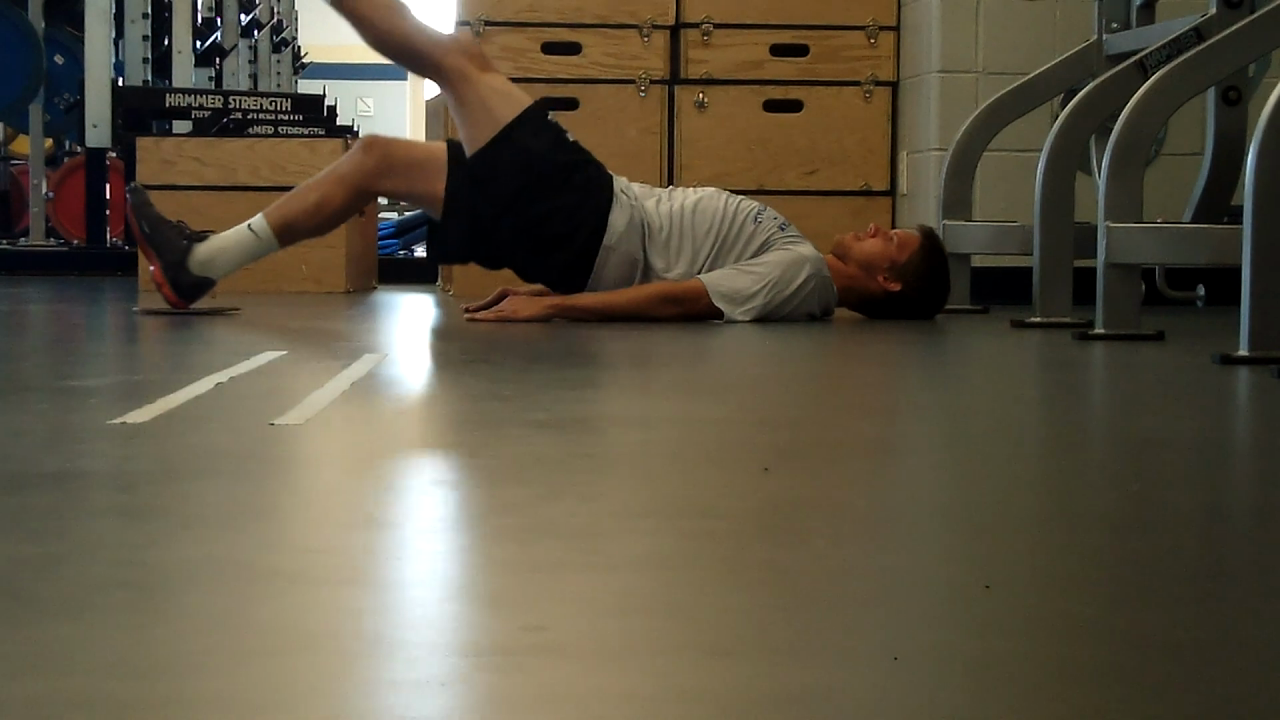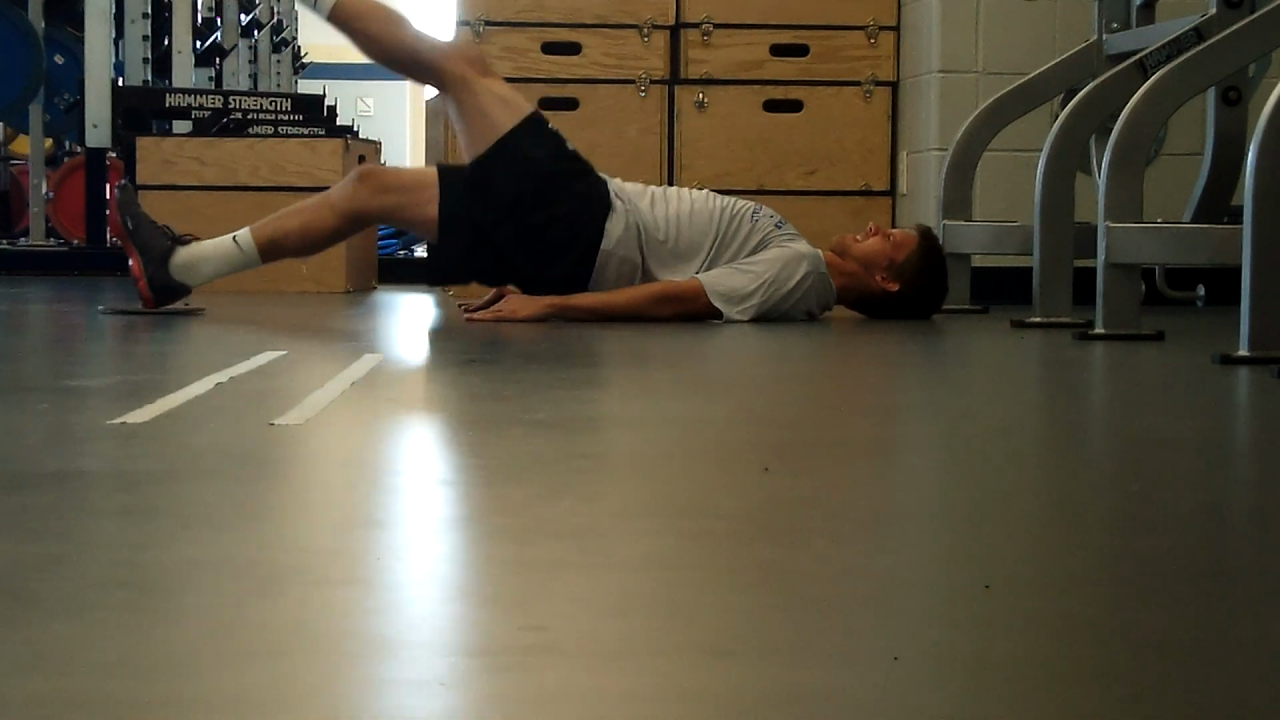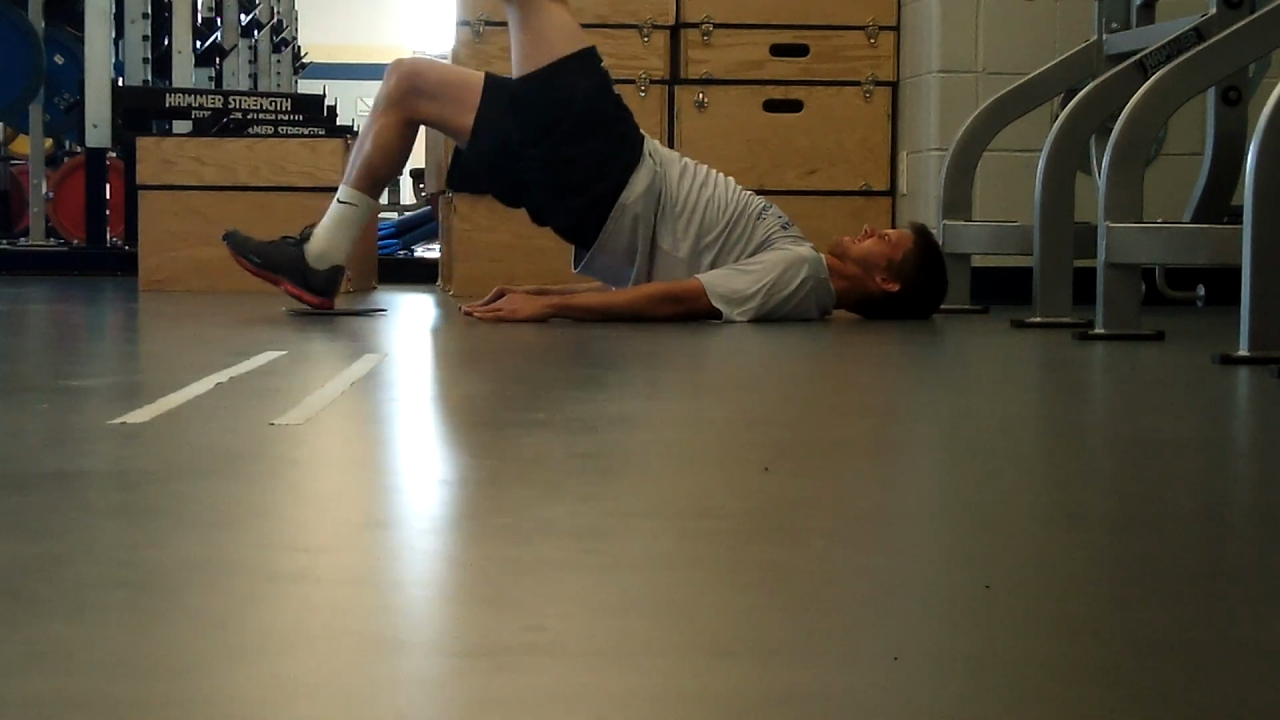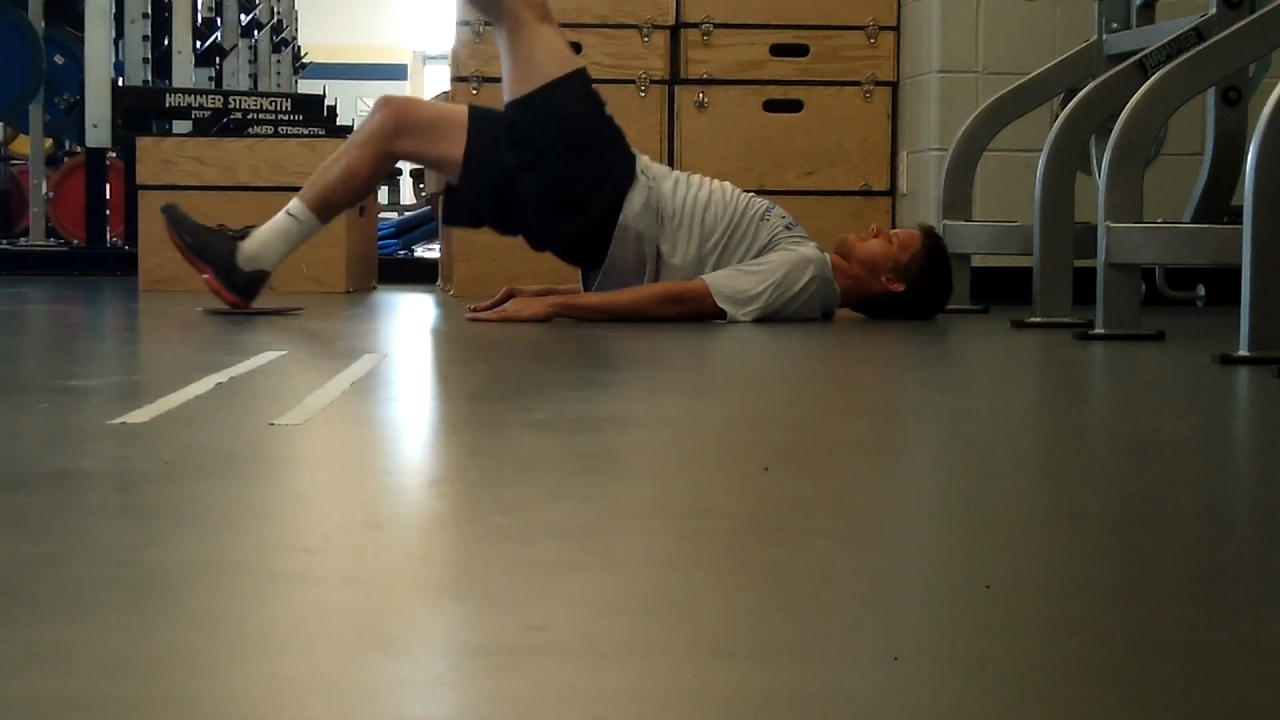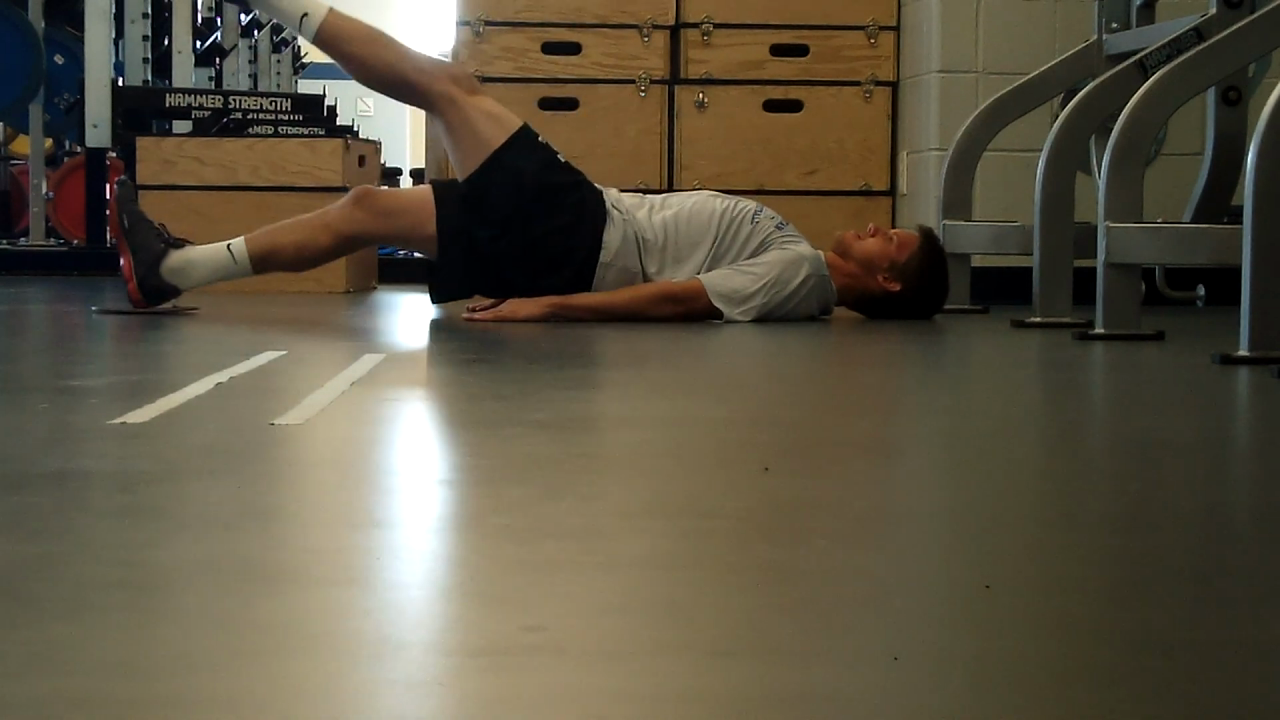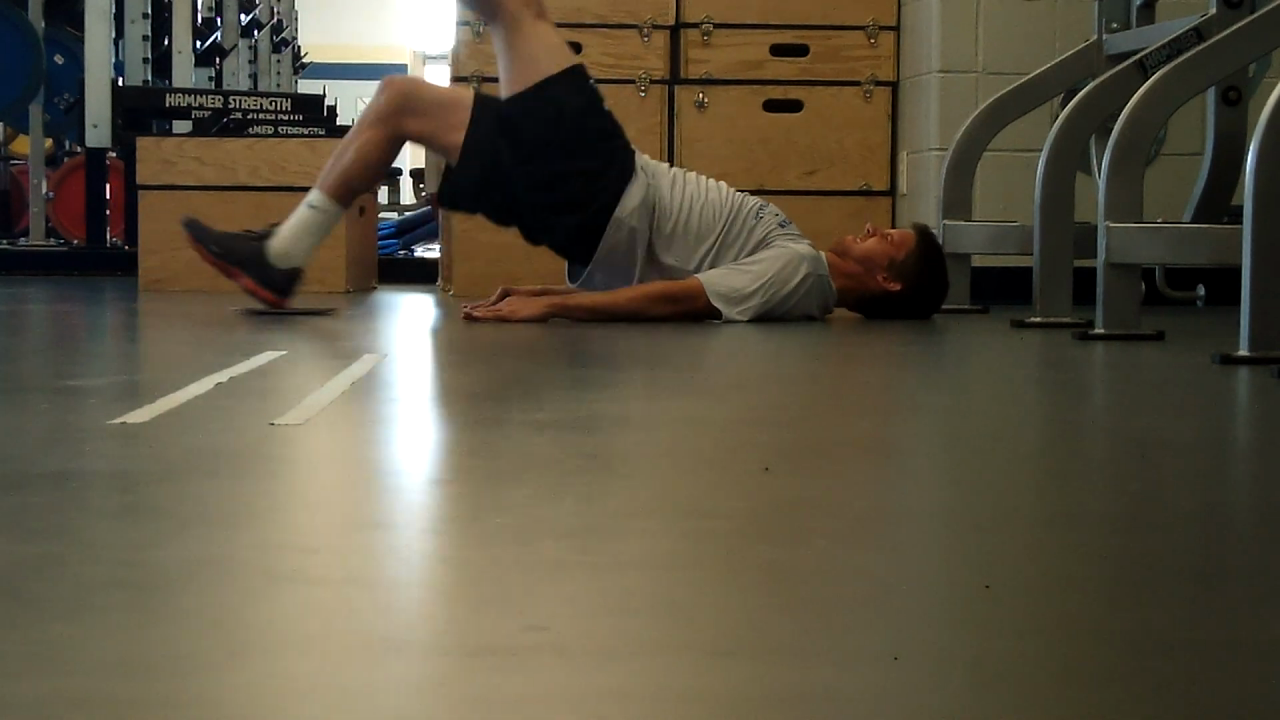
dt=0.5s
person 1, frame 1
left shoulder: (800, 272)
right shoulder: (795, 268)
left elbow: (677, 299)
left wrist: (549, 306)
right wrist: (554, 288)
left hip: (591, 225)
right hip: (597, 220)
right knee: (374, 156)
right ankle: (204, 263)
person 1, frame 2
left shoulder: (799, 271)
right shoulder: (794, 266)
left elbow: (678, 298)
left wrist: (549, 304)
right wrist: (536, 285)
left hip: (589, 232)
right hip: (589, 235)
left knee: (457, 69)
right knee: (370, 186)
right ankle: (183, 266)
person 1, frame 3
left shoulder: (799, 274)
right shoulder: (798, 268)
left elbow: (677, 302)
left wrist: (551, 306)
right hip: (605, 181)
right knee: (409, 82)
right ankle: (321, 257)
person 1, frame 4
left shoulder: (804, 275)
right shoulder: (800, 266)
left elbow: (684, 300)
left wrist: (553, 305)
right wrist: (559, 289)
left hip: (604, 202)
right hip: (612, 213)
right knee: (393, 116)
right ankle: (251, 259)
person 1, frame 5
left shoulder: (799, 272)
right shoulder: (794, 265)
left elbow: (676, 299)
left wrist: (548, 305)
left hip: (583, 243)
right hip: (590, 226)
left knee: (450, 85)
right knee: (365, 210)
right ankle: (171, 272)
person 1, frame 6
left shoulder: (798, 274)
right shoulder: (798, 263)
left elbow: (677, 300)
left wrist: (550, 304)
right wrist: (560, 287)
left hip: (599, 192)
right hip: (604, 199)
right knee: (398, 99)
right ankle: (284, 256)
